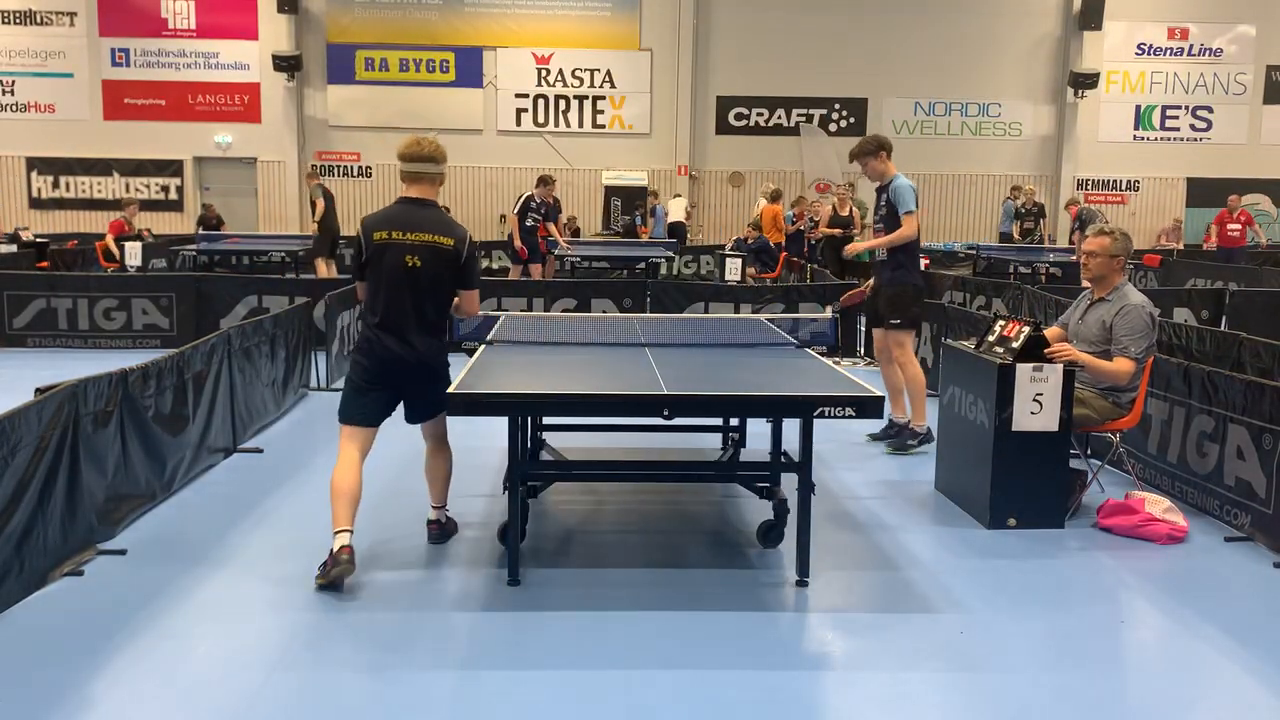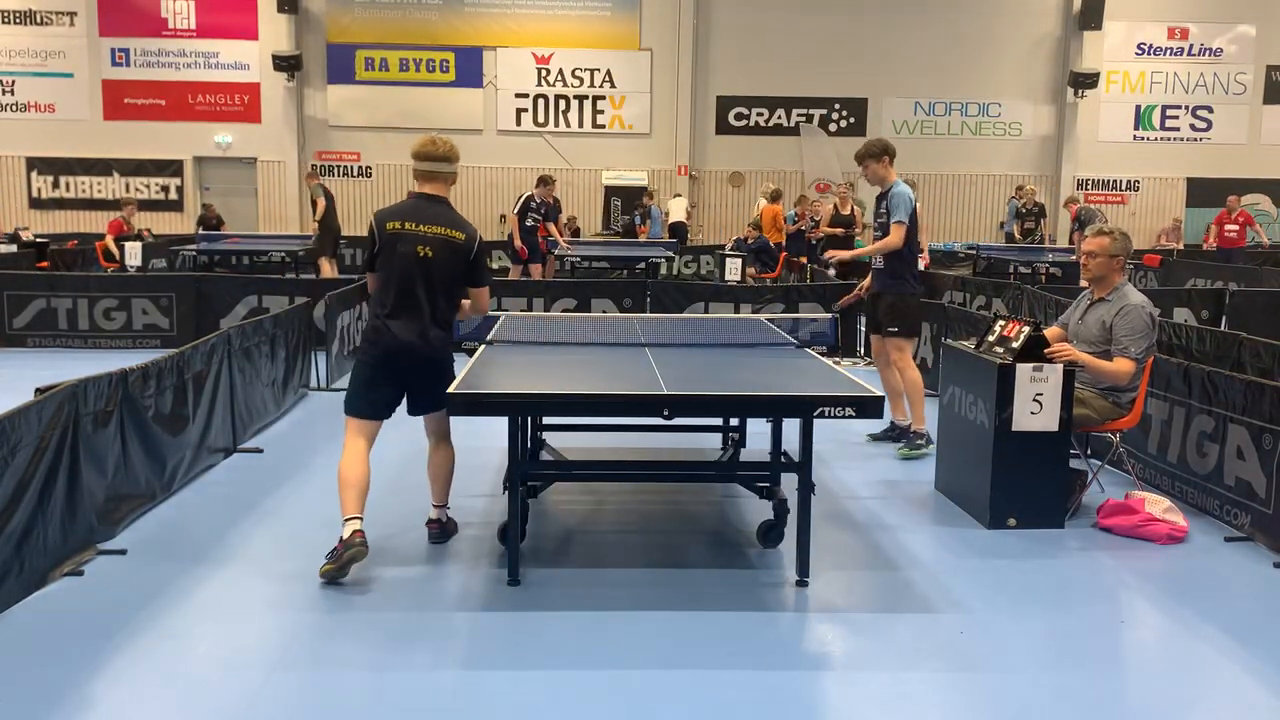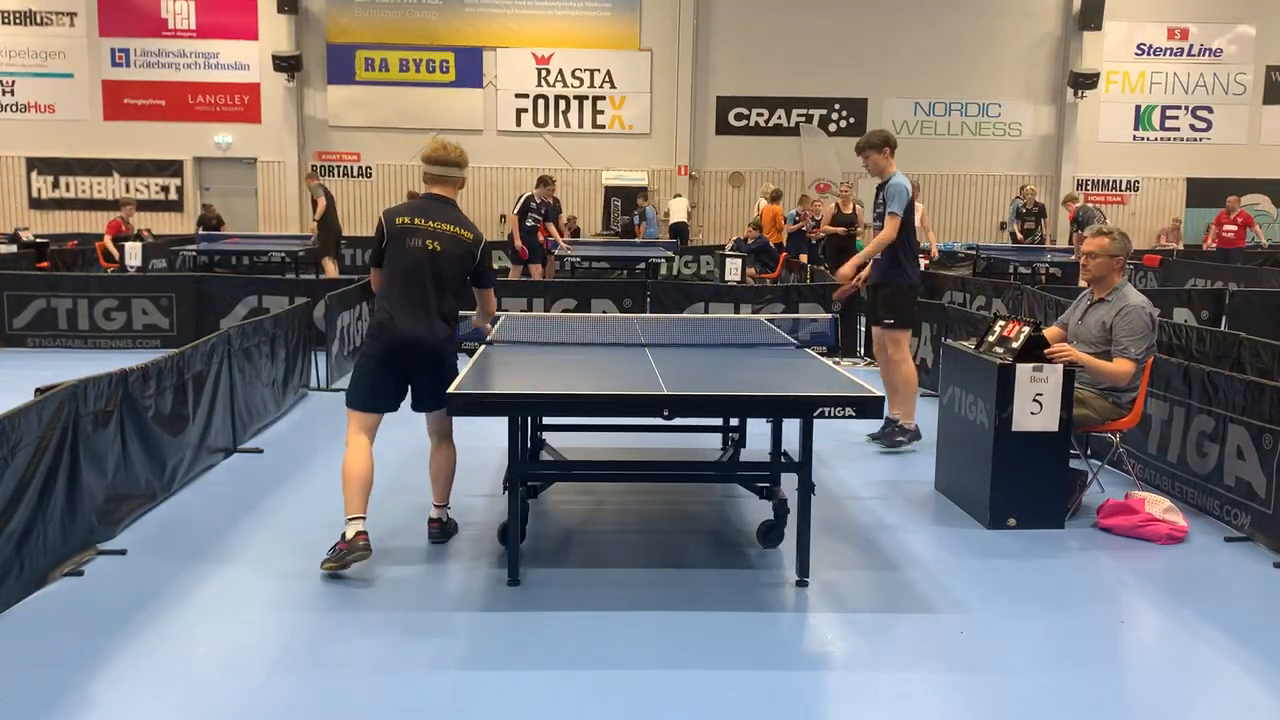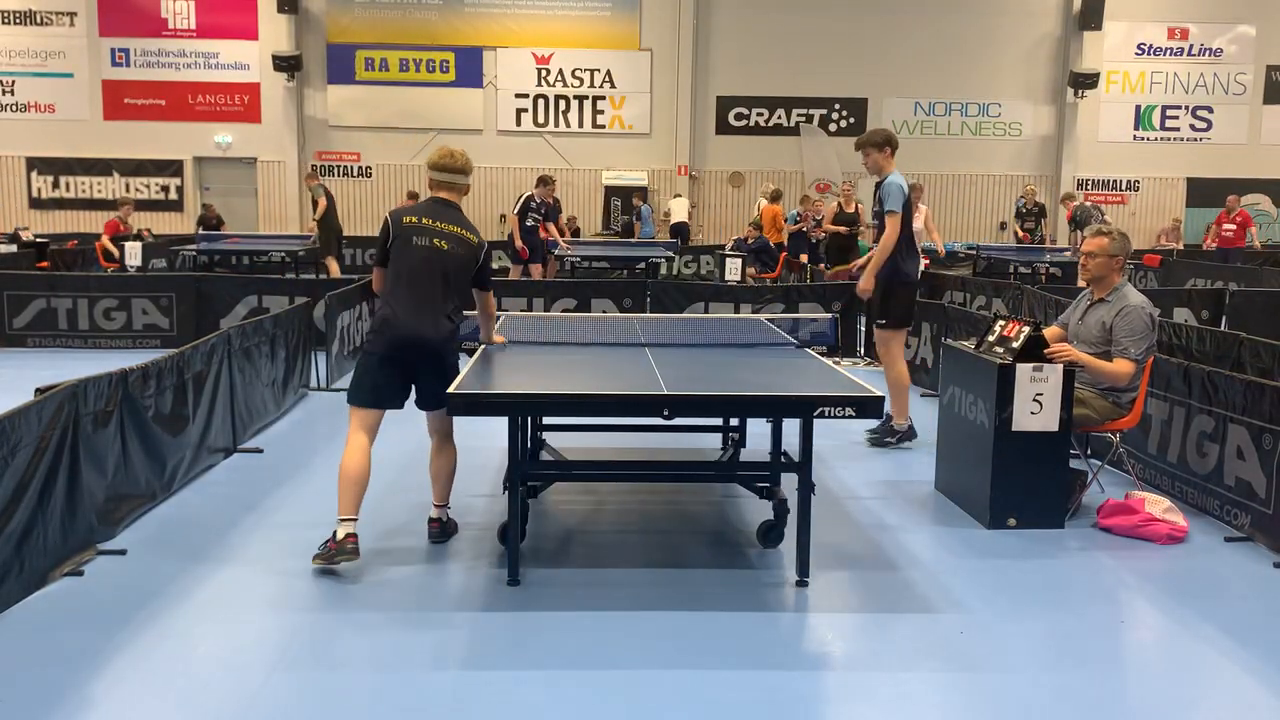
dt=0.1s
person 1, frame 1
left shoulder: (372, 226)
right shoulder: (457, 236)
left elbow: (363, 292)
right elbow: (470, 308)
left hip: (375, 354)
right hip: (428, 356)
left knee: (351, 449)
right knee: (436, 438)
left ankle: (342, 545)
right ankle: (439, 519)
person 1, frame 2
left shoulder: (384, 219)
right shoulder: (466, 233)
left elbow: (372, 286)
right elbow: (481, 305)
left hip: (382, 345)
right hip: (433, 348)
left knee: (357, 440)
right knee: (439, 434)
left ankle: (352, 531)
right ankle: (439, 518)
person 1, frame 3
left shoulder: (393, 217)
right shoulder: (471, 235)
left elbow: (377, 283)
right elbow: (487, 305)
right wrist: (483, 325)
left hip: (387, 338)
right hip: (437, 344)
left knee: (359, 434)
right knee: (441, 432)
left ankle: (355, 532)
right ankle: (439, 518)
person 1, frame 4
left shoulder: (398, 218)
right shoulder: (474, 239)
left elbow: (378, 283)
right elbow: (486, 306)
right wrist: (489, 335)
left hip: (390, 335)
right hip: (440, 342)
left knee: (360, 432)
right knee: (441, 432)
left ankle: (345, 533)
right ankle: (439, 517)
person 2, frame 1
left shoulder: (901, 186)
right shoulder: (882, 190)
left elbow: (909, 232)
left wrist: (867, 245)
right wrist: (876, 277)
left hip: (903, 283)
right hip: (886, 282)
left knee: (902, 353)
right knee: (882, 352)
left ankle: (920, 428)
right ankle: (899, 420)
person 2, frame 2
left shoulder: (900, 194)
right shoulder: (883, 196)
left elbow: (896, 241)
left wrist: (851, 254)
right wrist: (870, 279)
left hip: (902, 290)
right hip: (884, 288)
left knee: (901, 359)
right knee: (881, 358)
left ankle: (920, 431)
right ankle: (899, 422)
person 2, frame 3
left shoulder: (897, 185)
right shoulder: (882, 186)
left elbow: (889, 235)
left wrist: (855, 262)
right wrist: (868, 269)
left hip: (900, 281)
right hip: (883, 279)
left knee: (897, 351)
right knee: (882, 352)
left ankle: (909, 425)
right ankle: (895, 418)
person 2, frame 4
left shoulder: (892, 184)
right shoulder: (887, 184)
left elbow: (892, 232)
left wrist: (869, 272)
right wrist: (867, 259)
left hip: (895, 278)
right hip: (891, 278)
left knee: (890, 350)
right knee: (888, 349)
left ankle: (902, 426)
right ankle: (896, 416)
person 3, frame 1
left shoulder: (1132, 308)
right shoulder: (1086, 297)
left elbow: (1122, 374)
right elbow: (1053, 335)
left wrist: (1081, 358)
left hip: (1105, 399)
right hip: (1070, 385)
person 3, frame 2
left shoulder: (1132, 308)
right shoulder: (1086, 296)
left elbow: (1122, 374)
right elbow: (1053, 335)
left wrist: (1081, 358)
left hip: (1105, 399)
right hip: (1071, 386)
person 3, frame 3
left shoulder: (1132, 308)
right shoulder: (1086, 297)
left elbow: (1122, 374)
right elbow: (1052, 335)
left wrist: (1081, 358)
left hip: (1105, 400)
right hip: (1071, 386)
person 3, frame 4
left shoulder: (1133, 308)
right shoulder: (1086, 297)
left elbow: (1122, 375)
right elbow: (1052, 335)
left wrist: (1081, 359)
left hip: (1105, 400)
right hip: (1071, 386)
